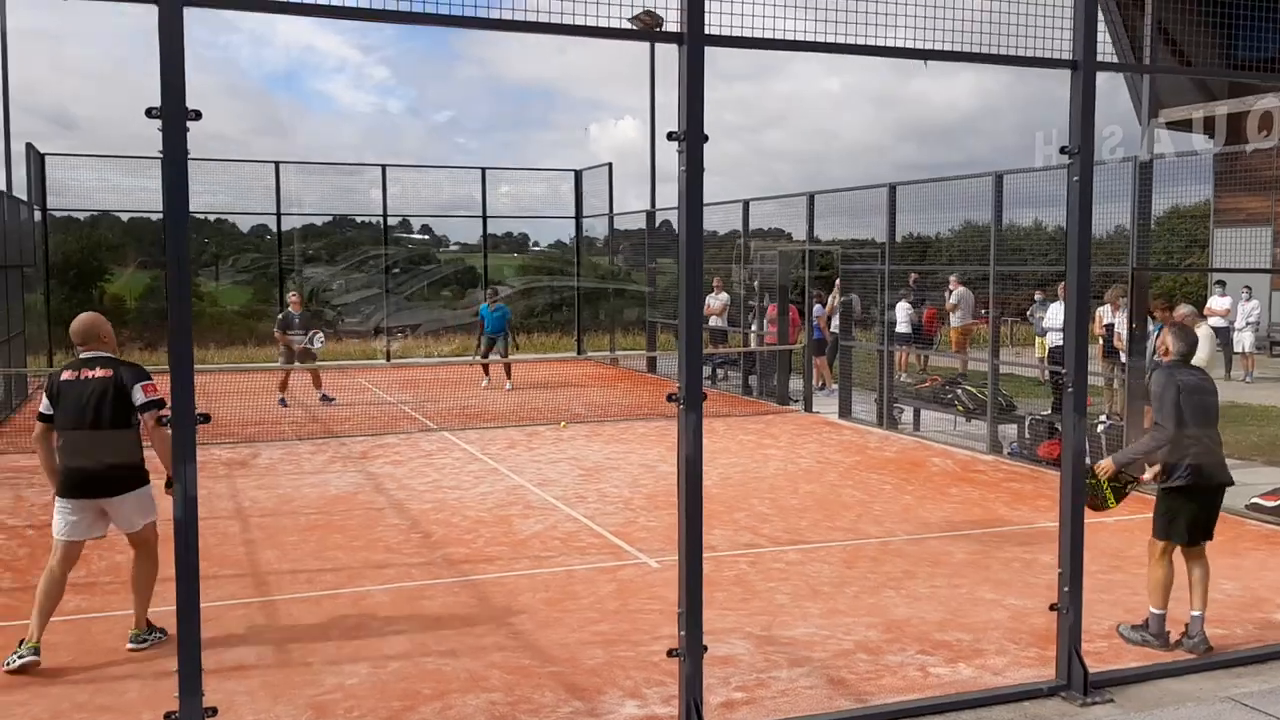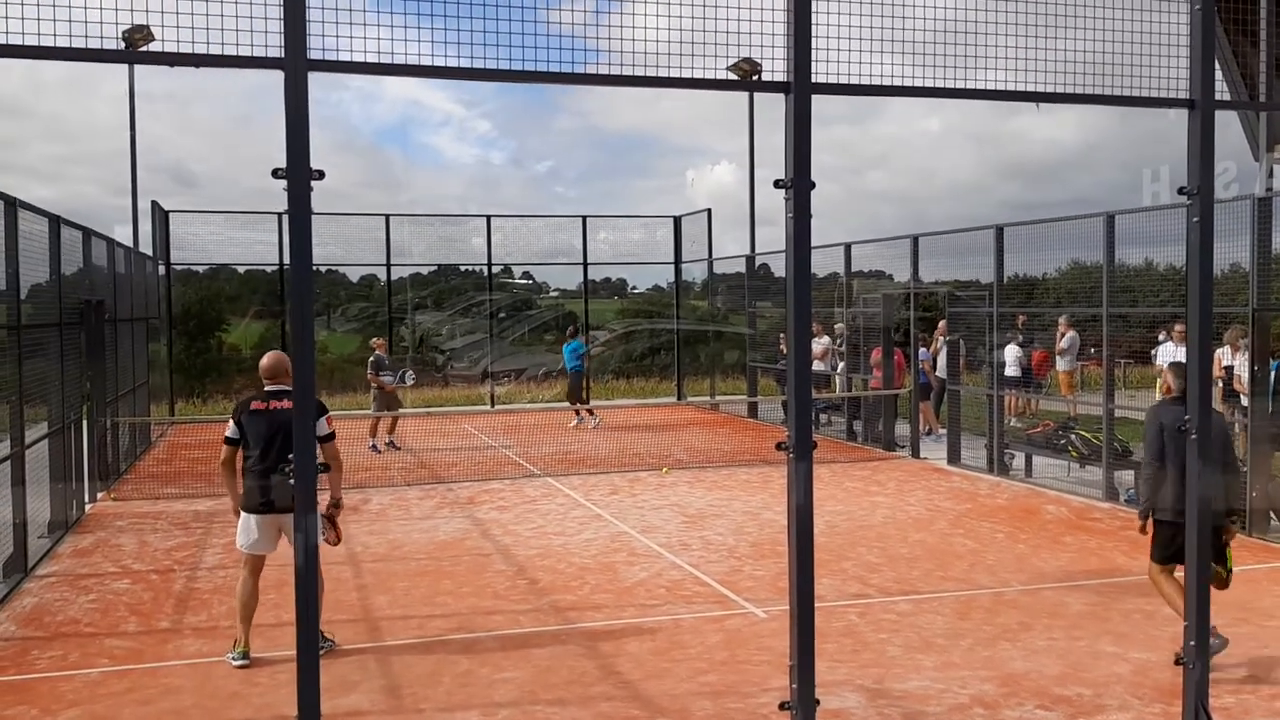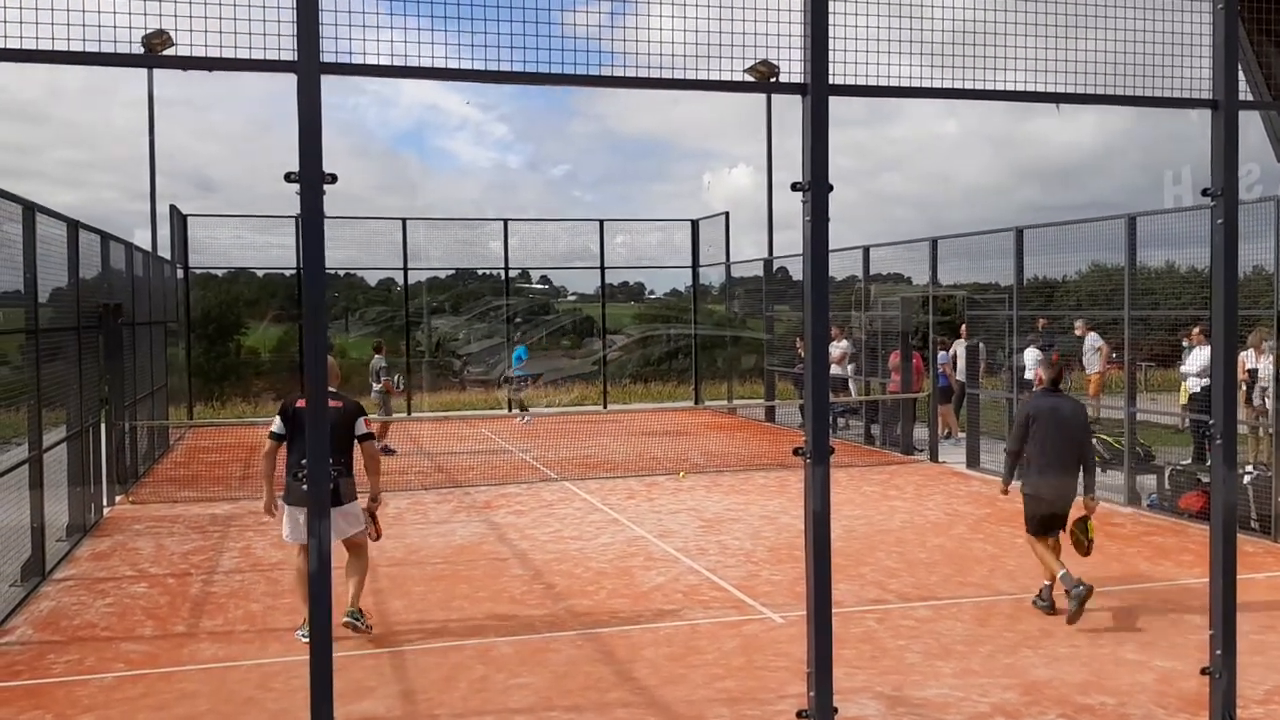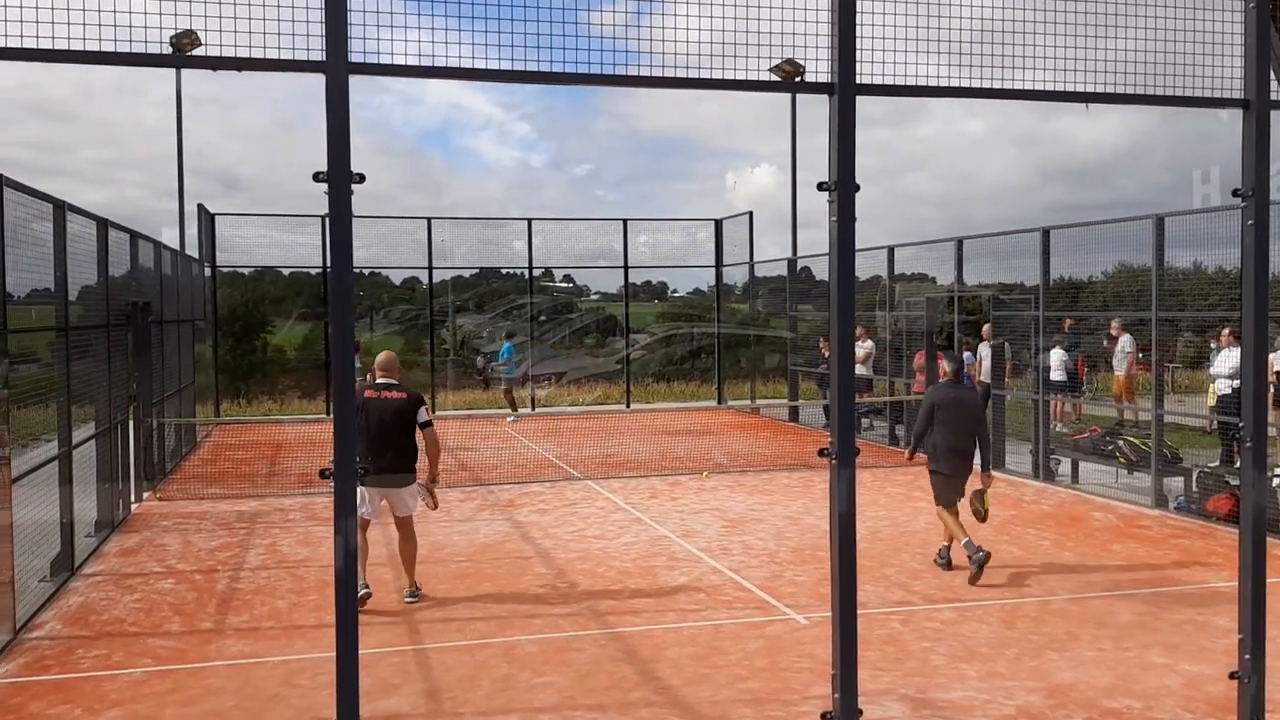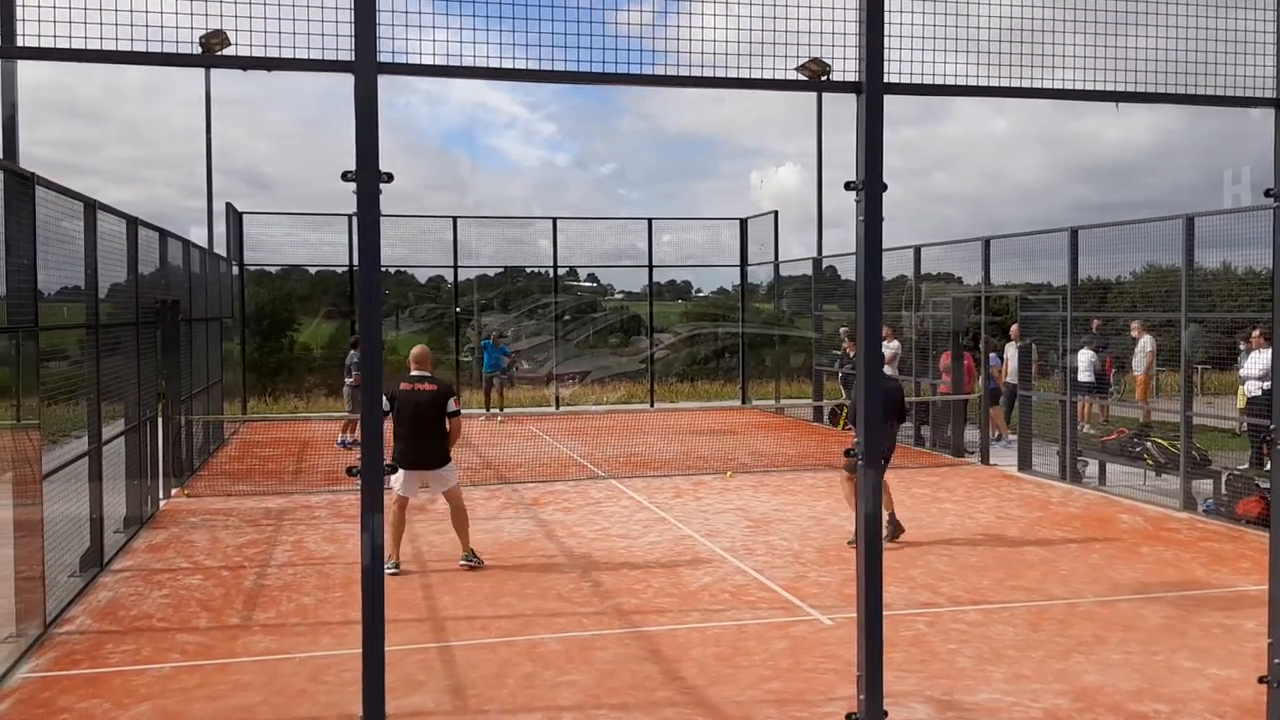
dt=1s
person 1, frame 1
left shoulder: (58, 380)
right shoulder: (132, 374)
left elbow: (41, 437)
right elbow: (156, 428)
left wrist: (57, 482)
right wrist: (173, 474)
left hip: (75, 485)
right hip: (125, 481)
left knee: (59, 563)
right knee: (146, 548)
left ankle: (30, 643)
right ankle: (140, 628)
person 1, frame 2
left shoulder: (244, 408)
right shoulder: (312, 407)
left elbow: (226, 460)
right elbow: (332, 456)
left wrist: (235, 498)
right wrist: (336, 496)
left hip: (256, 503)
right hip: (298, 501)
left knee: (250, 571)
left ankle: (242, 646)
right ankle: (313, 637)
person 1, frame 3
left shoulder: (290, 406)
right shoulder: (352, 408)
left elbow: (268, 452)
right elbow: (370, 454)
left wrist: (268, 493)
right wrist: (375, 492)
left hip: (298, 494)
right hip: (339, 495)
left knee: (304, 554)
right knee: (358, 550)
left ankle: (311, 623)
right ankle: (353, 609)
person 1, frame 4
left shoulder: (358, 397)
right shoulder: (415, 399)
right elbow: (431, 439)
right wrist: (432, 476)
left hip: (366, 476)
right hip: (403, 476)
left knee: (358, 530)
right knee: (405, 529)
left ankle: (361, 582)
right ankle: (410, 587)
person 1, frame 5
left shoulder: (394, 390)
right shoulder: (445, 389)
right elbow: (456, 427)
left hip: (404, 459)
right hip: (437, 460)
left knee: (398, 505)
right knee: (456, 503)
left ankle: (393, 560)
right ankle: (467, 553)
person 2, frame 1
left shoulder: (1164, 376)
right shoulder: (1204, 380)
left elbow: (1165, 432)
left wrist: (1119, 459)
right wrist: (1163, 466)
left hip: (1185, 476)
right hip: (1213, 474)
left knee: (1160, 550)
right knee: (1195, 551)
left ankle: (1154, 630)
right ankle: (1195, 633)
person 2, frame 2
left shoulder: (1159, 413)
right shoulder: (1216, 418)
left elbow: (1152, 466)
right elbow: (1232, 471)
left wrist: (1144, 511)
right wrist: (1232, 517)
left hip: (1176, 509)
right hip: (1214, 511)
left knee: (1159, 572)
left ankle: (1206, 635)
person 2, frame 3
left shoulder: (1030, 405)
right shoulder: (1077, 408)
left elbow: (1015, 447)
right elbow: (1087, 454)
left wrist: (1006, 479)
right wrist: (1089, 493)
left hip: (1037, 485)
right hip: (1067, 487)
left knee: (1038, 541)
right knee: (1052, 538)
left ankle: (1076, 587)
right ankle: (1046, 596)
person 2, frame 4
left shoulder: (935, 394)
right shoulder: (974, 397)
left elbow: (921, 427)
right elbow: (983, 436)
left wrist: (912, 449)
right wrist: (986, 469)
left hip: (941, 461)
right hip: (964, 462)
left knee: (945, 511)
right knee: (951, 507)
left ankle: (976, 552)
right ankle: (944, 554)
person 2, frame 5
right shoulder: (896, 386)
left elbow: (854, 416)
right elbow: (901, 416)
right hip: (888, 442)
left knee: (847, 478)
right knee: (878, 479)
right ankle: (892, 523)
